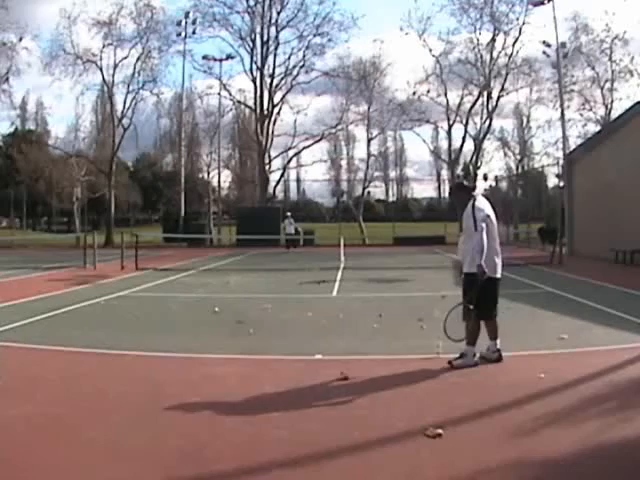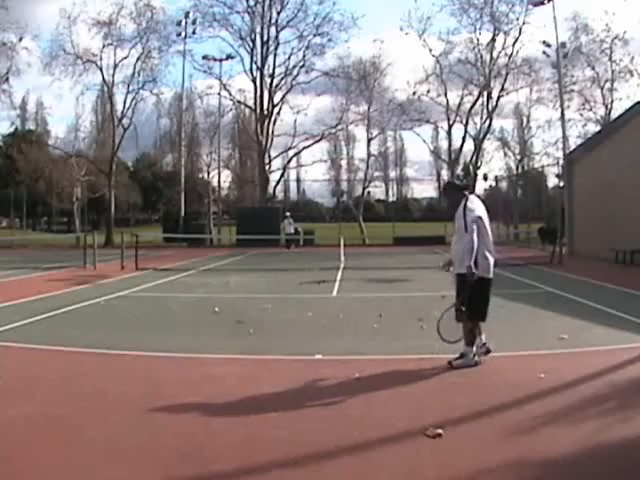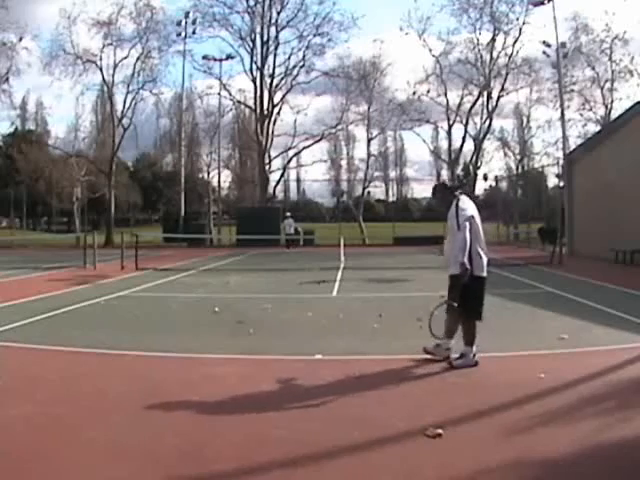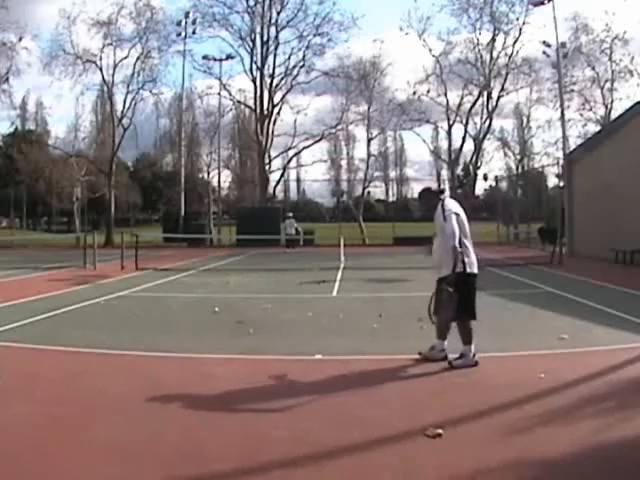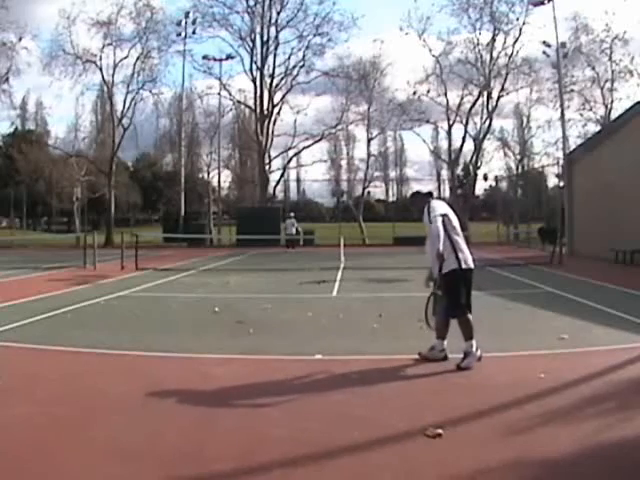
dt=0.3s
person 1, frame 1
left shoulder: (474, 207)
right shoulder: (478, 205)
left elbow: (479, 236)
left wrist: (479, 263)
right wrist: (465, 263)
left hip: (478, 270)
right hip: (486, 268)
left knee: (473, 313)
right knee: (487, 313)
left ankle: (469, 354)
right ankle: (494, 349)
person 1, frame 2
left shoulder: (466, 207)
right shoulder: (471, 204)
left elbow: (470, 238)
left wrist: (469, 265)
right wrist: (453, 259)
left hip: (472, 270)
right hip: (476, 268)
left knee: (468, 313)
right knee: (472, 312)
left ankle: (469, 354)
right ankle: (480, 344)
person 1, frame 3
left shoulder: (459, 206)
right shoulder: (460, 205)
left elbow: (463, 235)
left wrist: (462, 261)
left hip: (468, 270)
right hip: (460, 269)
left knee: (466, 313)
right knee: (454, 310)
left ankle: (469, 354)
right ankle: (445, 347)
person 1, frame 4
left shoulder: (444, 206)
right shoulder: (444, 208)
left elbow: (451, 226)
left wrist: (454, 246)
right wrist: (436, 246)
left hip: (459, 269)
right hip: (450, 269)
left knee: (460, 313)
right knee: (443, 311)
left ankle: (469, 354)
right ankle: (440, 349)
person 1, frame 5
left shoulder: (432, 206)
right shoulder: (435, 208)
left elbow: (436, 226)
left wrist: (438, 250)
right wrist: (432, 271)
left hip: (455, 266)
right hip: (448, 267)
left knee: (459, 309)
right knee: (442, 310)
left ankle: (471, 349)
right ankle: (439, 348)
